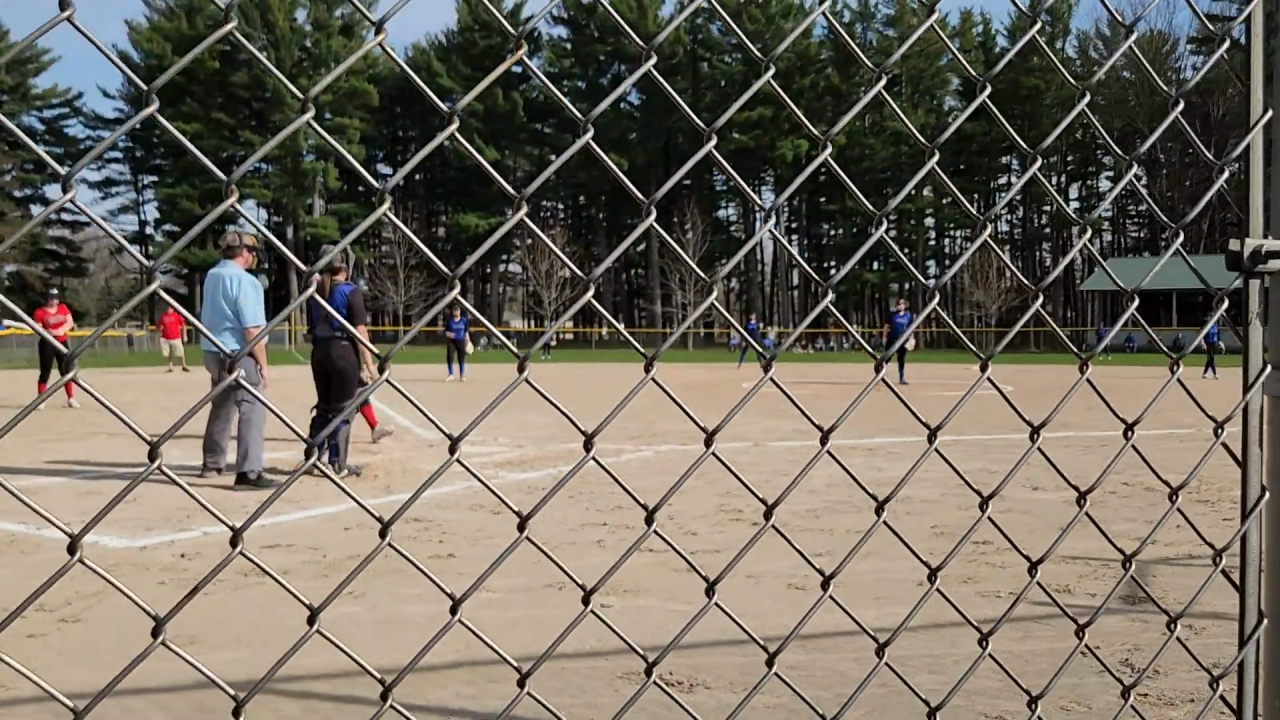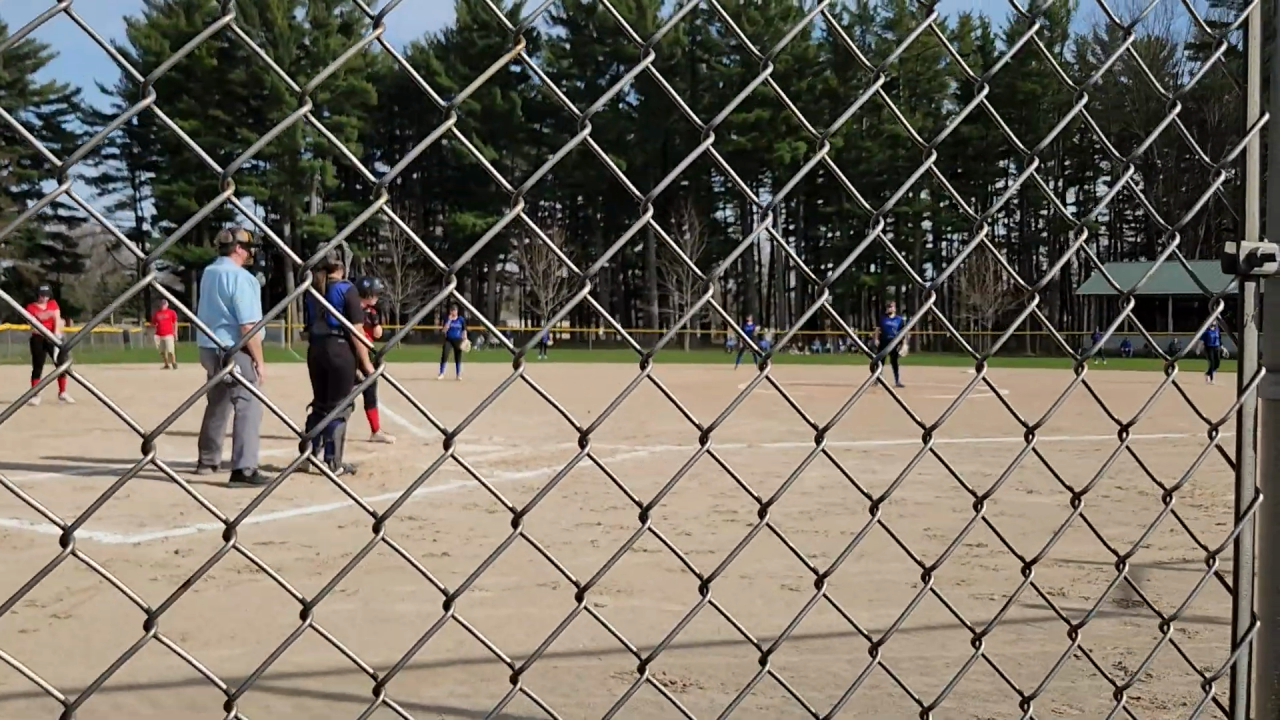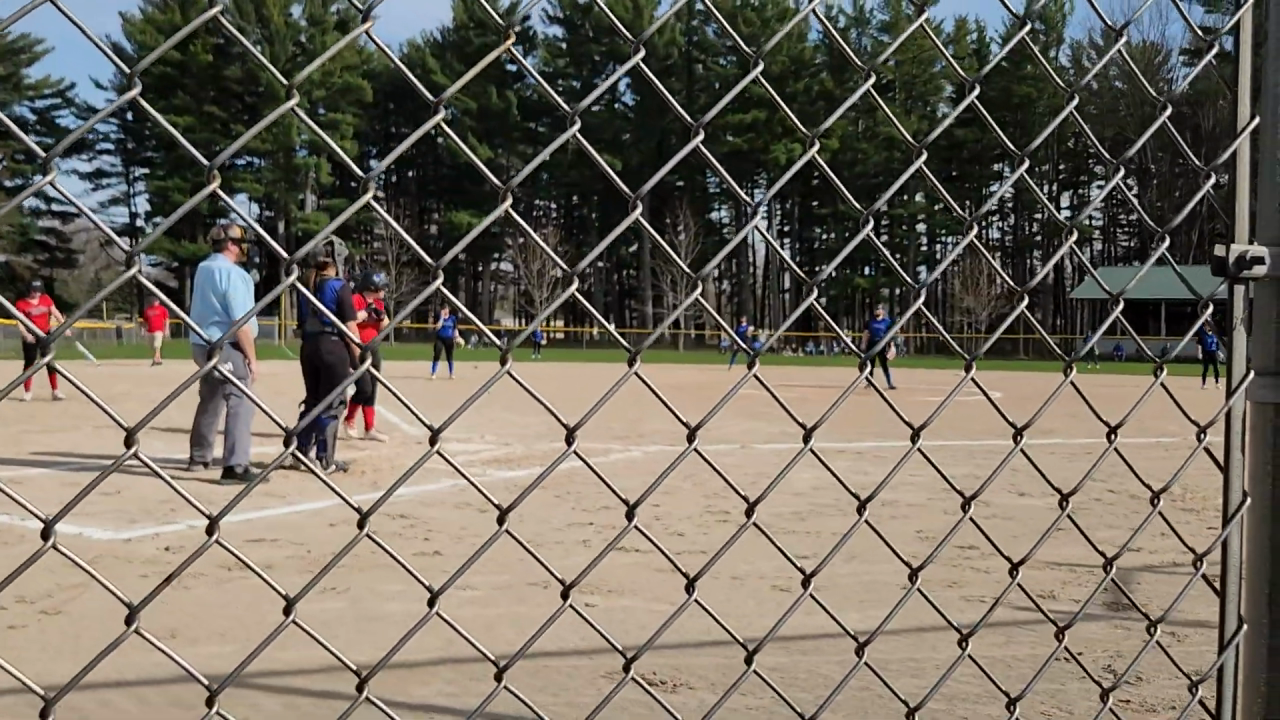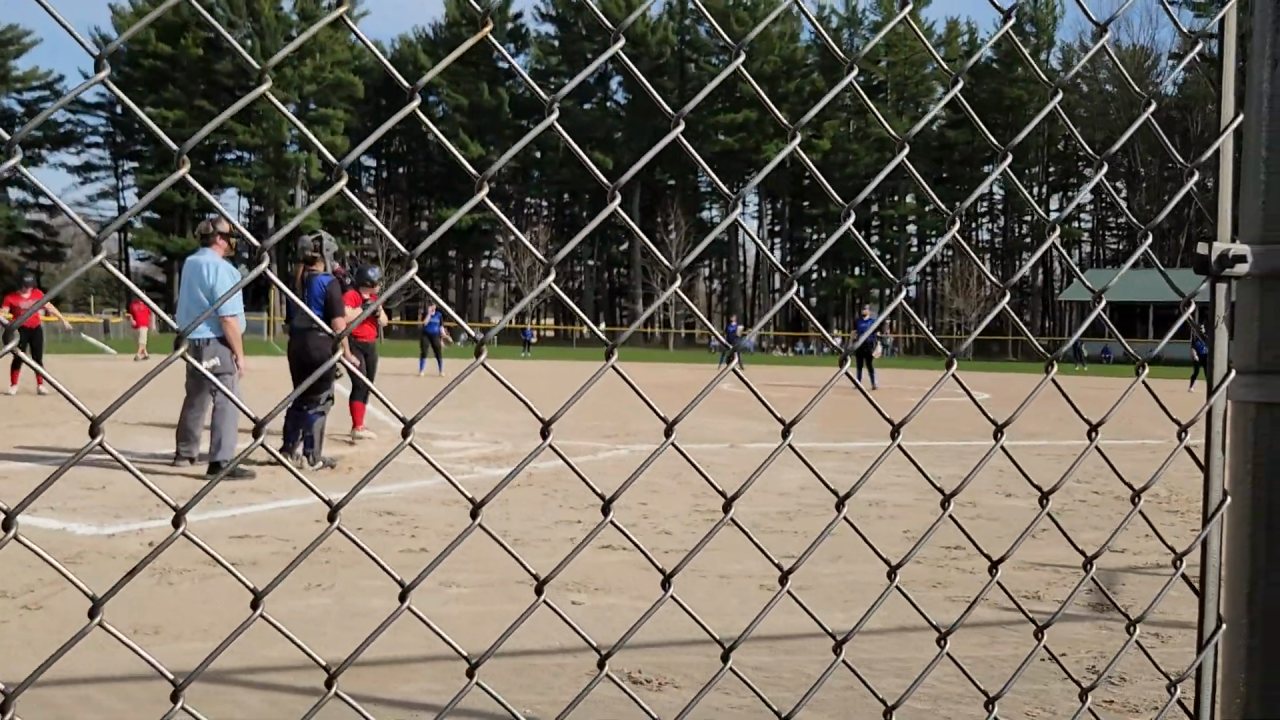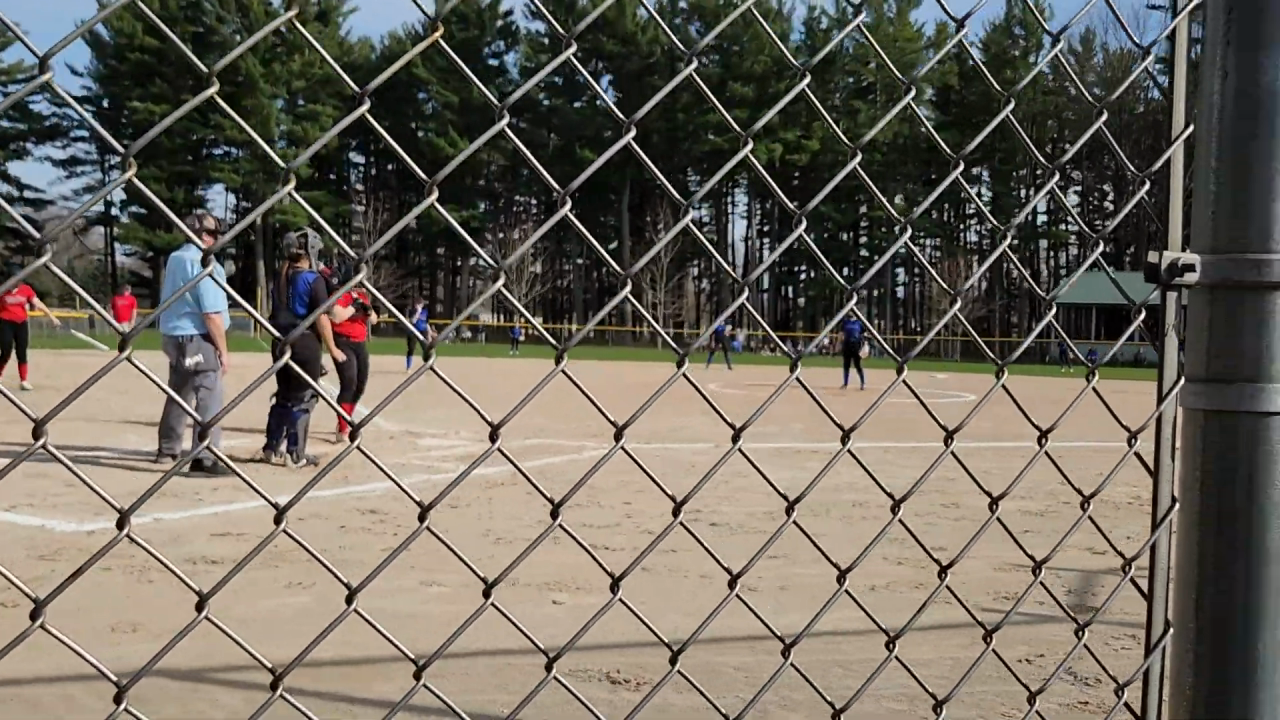
dt=0.2s
person 1, frame 1
left shoulder: (211, 276)
right shoulder: (244, 280)
left elbow: (217, 316)
right elbow: (252, 329)
right wrist: (263, 364)
left hip: (213, 351)
right hip: (237, 354)
left knee: (221, 408)
right knee: (252, 410)
left ankle: (212, 464)
right ankle: (248, 473)
person 1, frame 2
left shoulder: (208, 272)
right shoulder: (241, 277)
left elbow: (212, 312)
right elbow: (248, 326)
right wrist: (259, 361)
left hip: (209, 348)
right hip: (234, 350)
left knee: (217, 405)
right knee: (248, 408)
left ankle: (207, 460)
right ankle: (243, 470)
person 1, frame 3
left shoulder: (202, 269)
right shoulder: (234, 273)
right elbow: (241, 324)
right wrist: (252, 358)
left hip: (202, 345)
right hip: (226, 347)
left knee: (209, 402)
right knee: (241, 405)
left ankle: (199, 457)
right ankle: (235, 467)
person 1, frame 4
left shoulder: (189, 263)
right shoulder: (222, 268)
right elbow: (228, 318)
right wrist: (240, 354)
left hip: (190, 340)
right hip: (213, 342)
left knee: (195, 397)
right knee: (227, 400)
left ankle: (185, 452)
right ankle: (221, 463)
person 1, frame 5
left shoulder: (173, 260)
right shoulder: (205, 265)
right elbow: (212, 315)
right wrist: (223, 351)
left hip: (173, 336)
right hip: (197, 339)
left knee: (178, 394)
right knee: (210, 398)
left ankle: (167, 449)
right ankle: (203, 461)
person 2, frame 1
left shoulder: (317, 292)
right shoulder: (350, 291)
left elbow: (313, 328)
right elbow: (359, 331)
right wrist: (368, 363)
left hip: (319, 352)
right hip: (344, 352)
left knee: (324, 407)
right knee: (342, 410)
left ankle: (315, 460)
right ankle: (338, 465)
person 2, frame 2
left shoulder: (313, 290)
right shoulder: (346, 289)
left elbow: (310, 326)
right elbow: (356, 330)
right wrist: (366, 361)
left hip: (315, 351)
right hip: (340, 350)
left knee: (320, 406)
right knee: (339, 408)
right ankle: (333, 463)
person 2, frame 3
left shoulder: (307, 286)
right shoulder: (340, 286)
left elbow: (303, 323)
right elbow: (349, 326)
right wrist: (358, 356)
left hip: (308, 347)
right hip: (333, 347)
left knee: (312, 401)
right knee: (331, 405)
left ankle: (302, 454)
right ankle: (325, 460)
person 2, frame 4
left shoulder: (296, 282)
right shoulder: (328, 282)
left elbow: (291, 318)
right elbow: (337, 323)
right wrist: (346, 353)
left hip: (296, 343)
right hip: (321, 344)
left knee: (300, 398)
right knee: (318, 401)
left ankle: (288, 451)
right ankle: (312, 457)
person 2, frame 5
left shoulder: (280, 279)
right shoulder: (313, 279)
left elbow: (276, 315)
right elbow: (321, 319)
right wrist: (332, 349)
left hip: (281, 340)
right hip: (305, 341)
left knee: (284, 395)
right knee: (302, 399)
left ankle: (272, 449)
right ankle: (295, 454)
